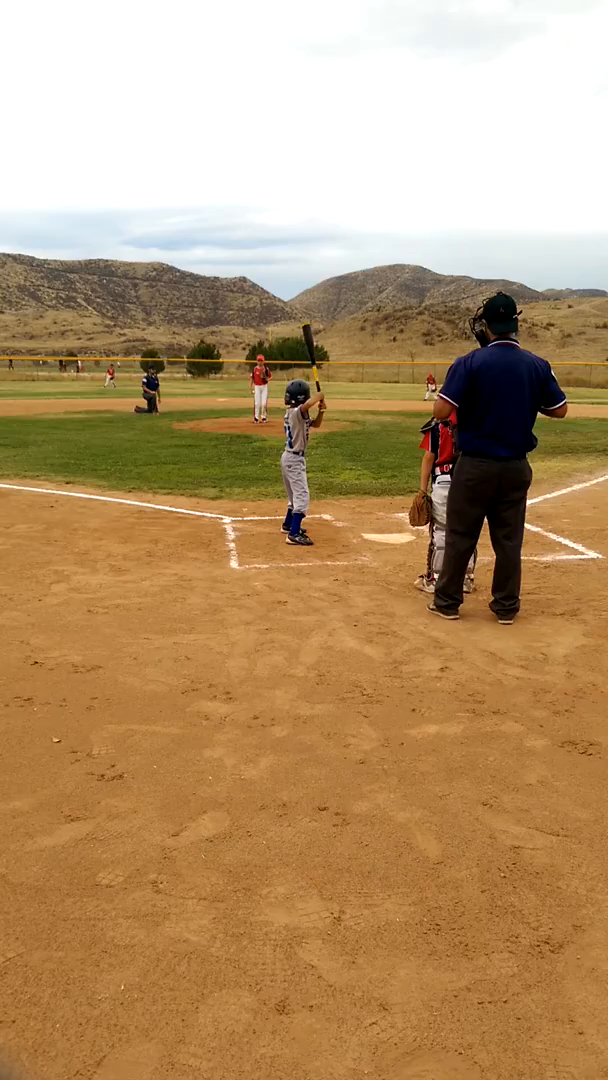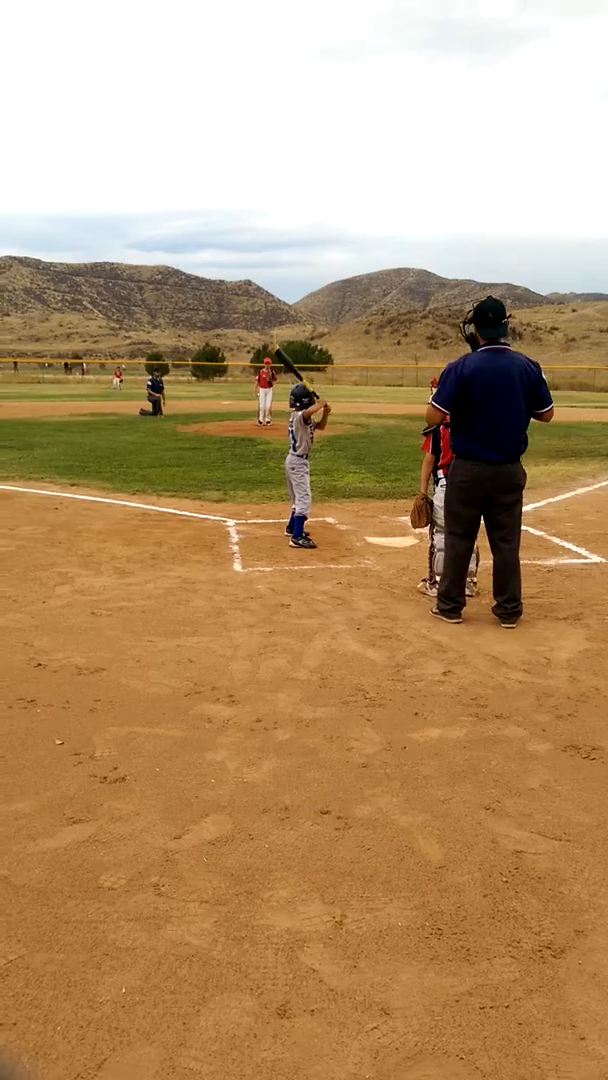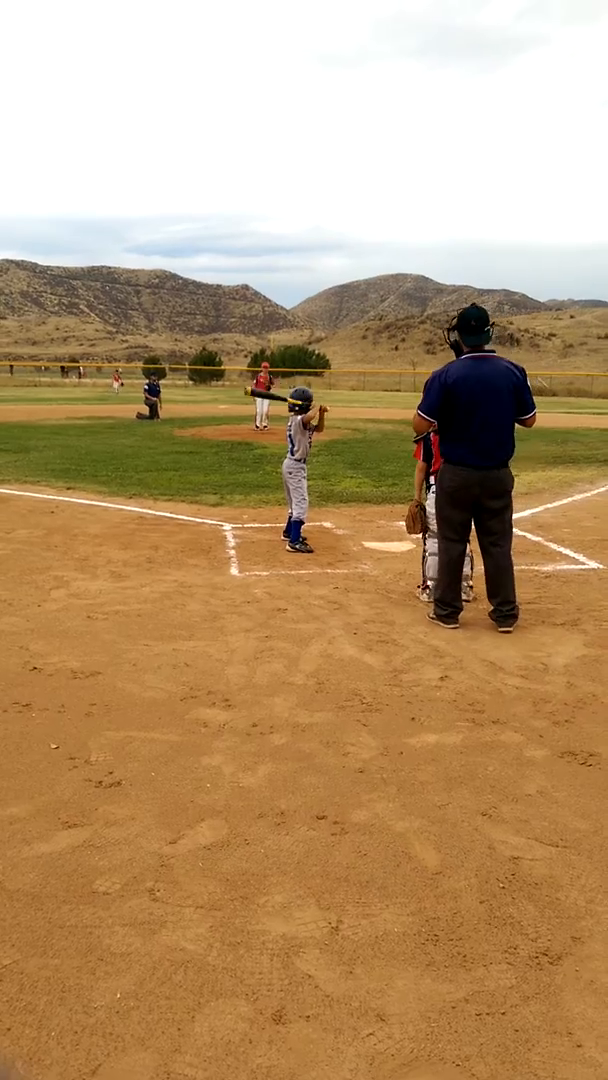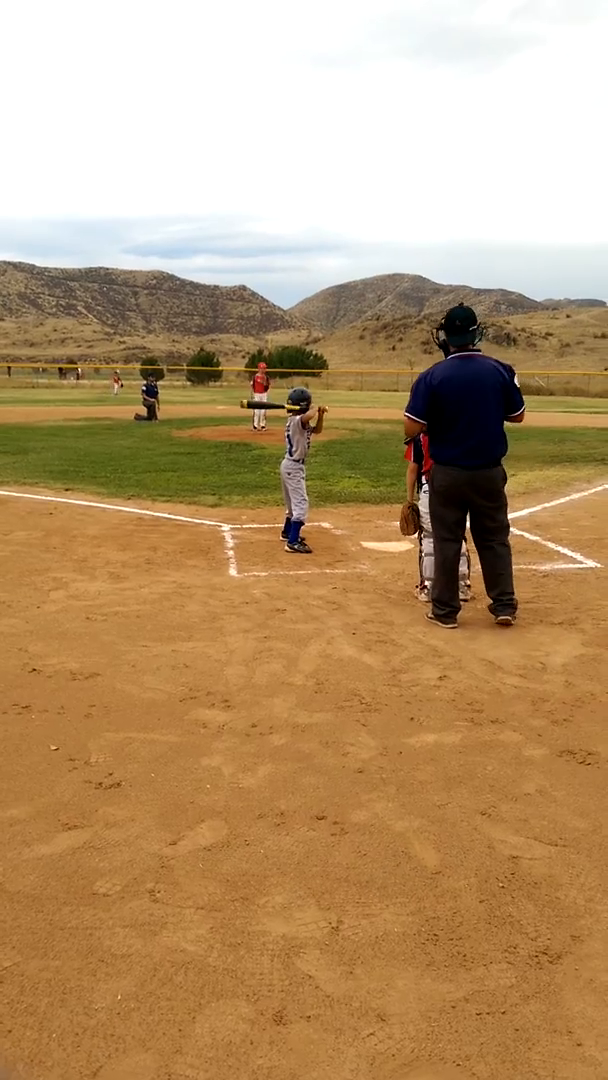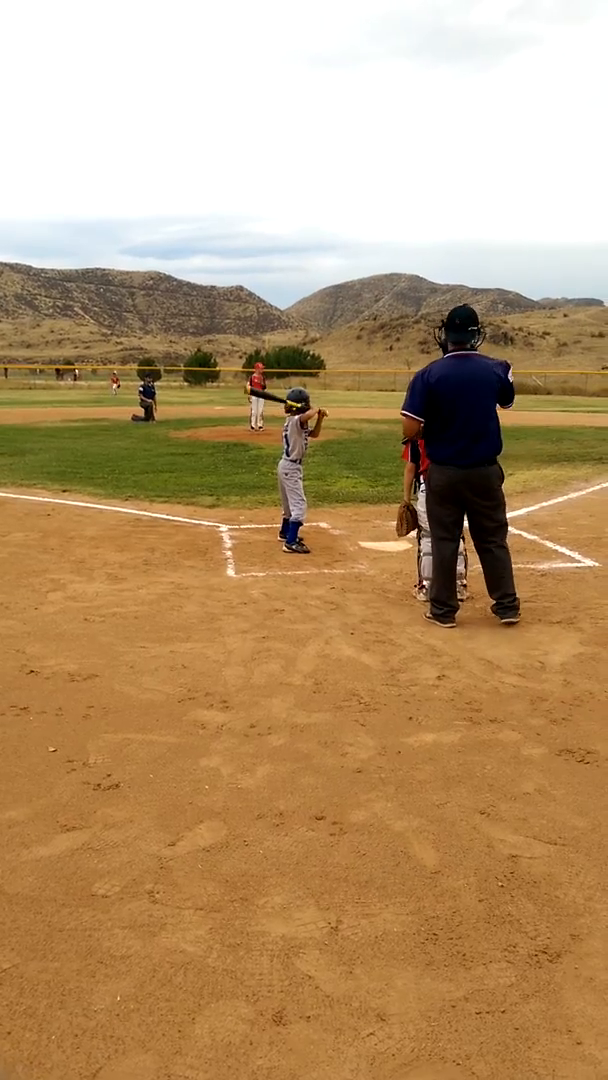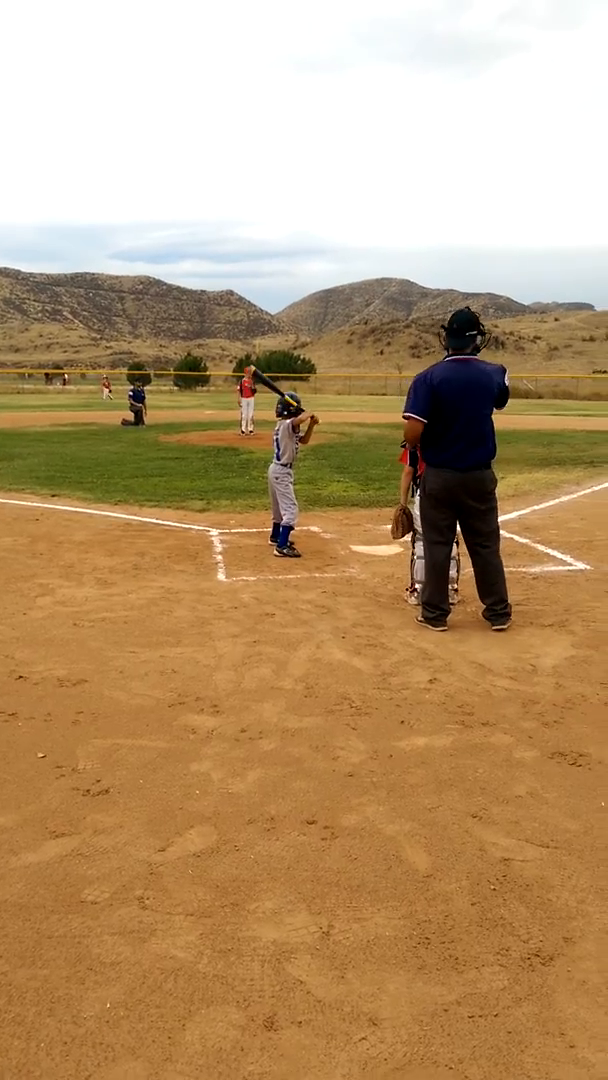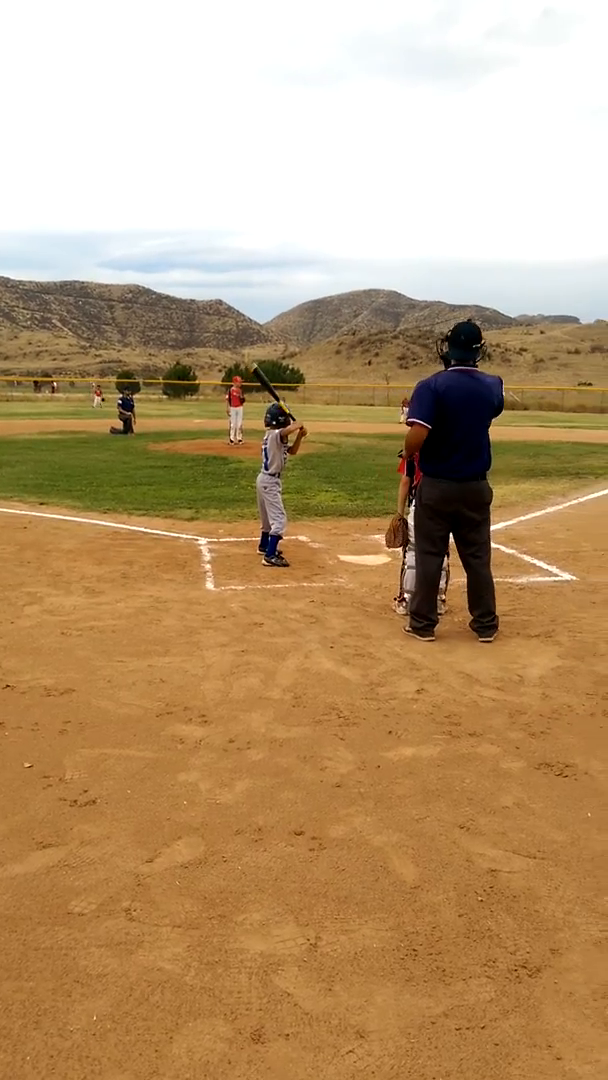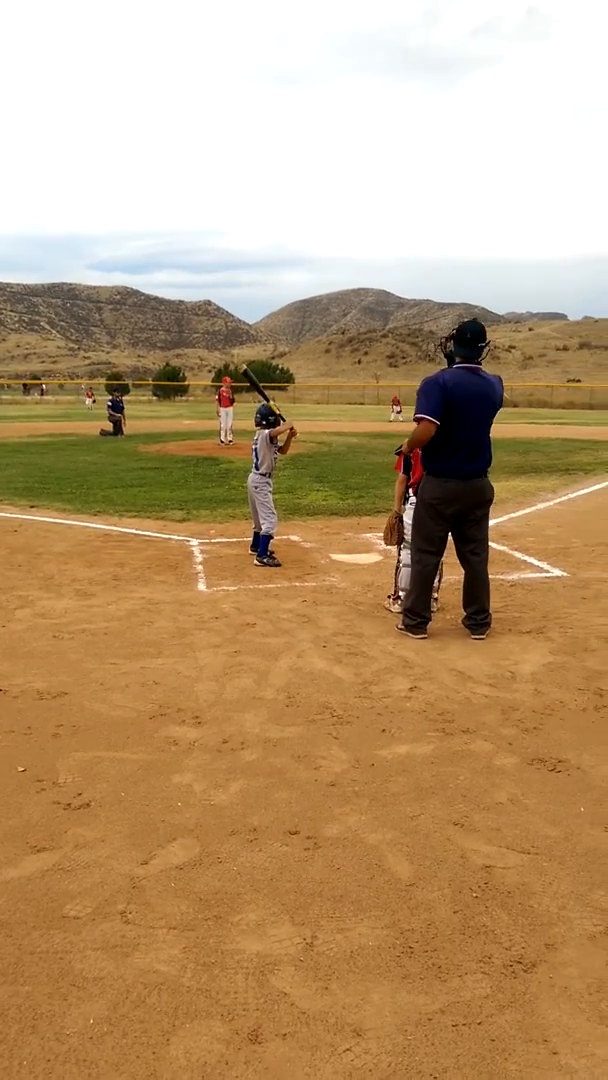
dt=0.2s
person 1, frame 1
left shoulder: (470, 362)
right shoulder: (537, 365)
left elbow: (441, 411)
right elbow: (559, 410)
left wrist: (457, 400)
left hip: (475, 465)
right hip: (515, 466)
left knee: (460, 536)
right knee: (509, 538)
left ankle: (447, 601)
right ankle: (507, 606)
person 1, frame 2
left shoulder: (461, 368)
right shoulder: (528, 367)
left elbow: (433, 418)
right elbow: (546, 414)
left hip: (468, 469)
right hip: (509, 469)
left knee: (459, 539)
right knee: (507, 541)
left ankle: (450, 605)
right ankle: (509, 610)
person 1, frame 3
left shoulder: (445, 376)
right shoulder: (513, 372)
left elbow: (421, 426)
right elbow: (528, 420)
left hip: (457, 474)
right hip: (497, 474)
left knee: (452, 543)
right knee: (498, 545)
left ankle: (447, 610)
right ankle: (505, 613)
person 1, frame 4
left shoulder: (432, 377)
right shoulder: (501, 371)
left elbow: (412, 429)
right elbow: (517, 415)
left hip: (448, 474)
right hip: (489, 472)
left knee: (447, 543)
right knee: (495, 539)
left ankle: (445, 610)
right ankle: (504, 604)
person 1, frame 5
left shoulder: (428, 375)
right shoulder: (496, 369)
left elbow: (410, 429)
right elbow: (507, 402)
left wrist: (428, 433)
left hip: (444, 473)
right hip: (485, 471)
left knee: (444, 542)
right knee: (493, 540)
left ankle: (443, 609)
right ankle: (507, 606)
person 1, frame 6
left shoulder: (430, 378)
right shoulder: (494, 374)
left elbow: (413, 430)
left wrist: (412, 445)
left hip: (440, 476)
right hip: (480, 476)
left knee: (437, 546)
right knee: (486, 546)
left ankle: (435, 613)
right ankle: (498, 612)
person 1, frame 7
left shoulder: (432, 386)
right shoulder: (492, 386)
left elbow: (417, 435)
left wrist: (408, 452)
left hip: (437, 486)
right hip: (476, 486)
left knee: (429, 556)
right knee: (478, 557)
left ankle: (423, 623)
right ankle: (485, 624)
person 1, frame 8
left shoulder: (439, 382)
right shoulder: (493, 384)
left elbow: (426, 430)
left wrist: (409, 446)
left hip: (440, 484)
right hip: (478, 484)
left knee: (426, 554)
right knee: (475, 555)
left ankle: (415, 621)
right ankle: (478, 621)
